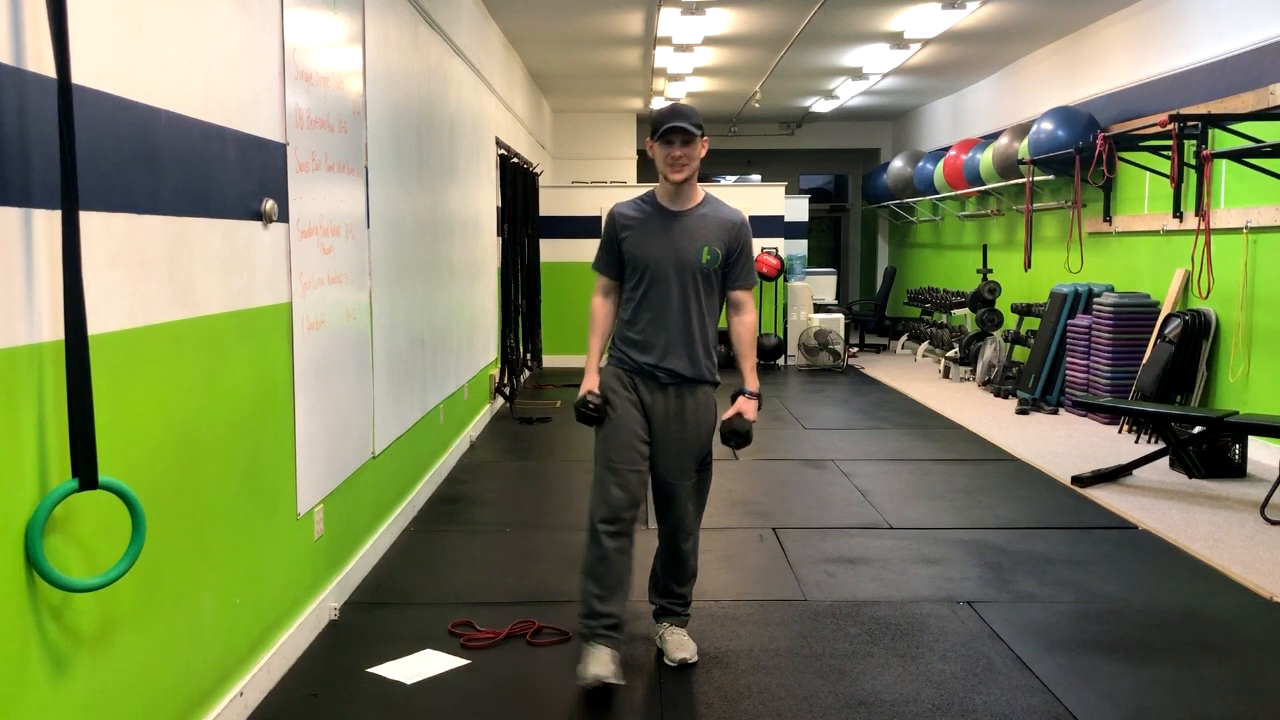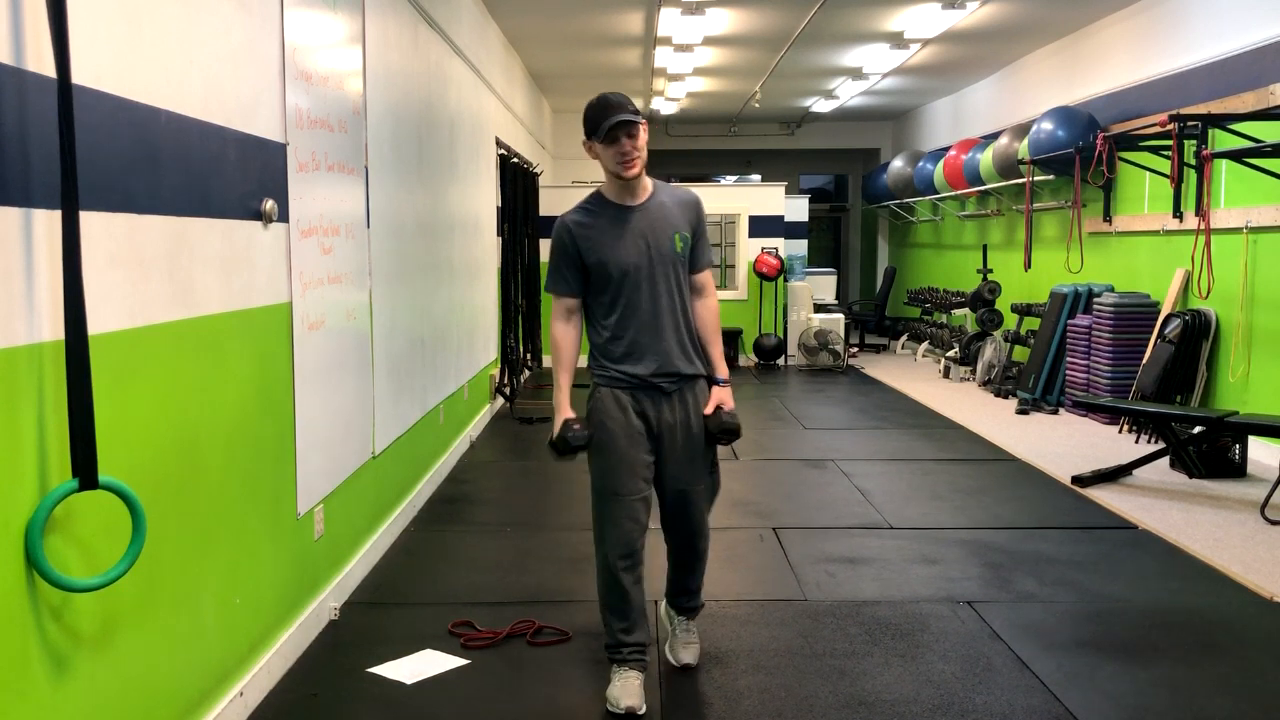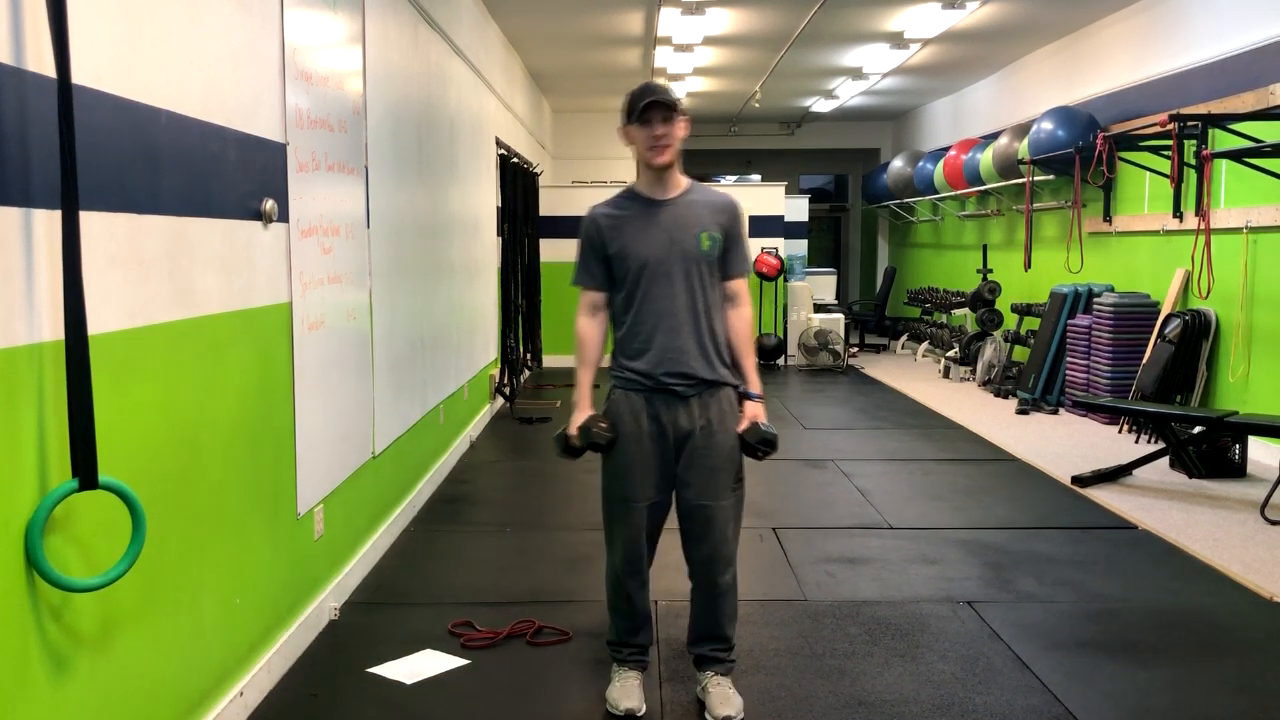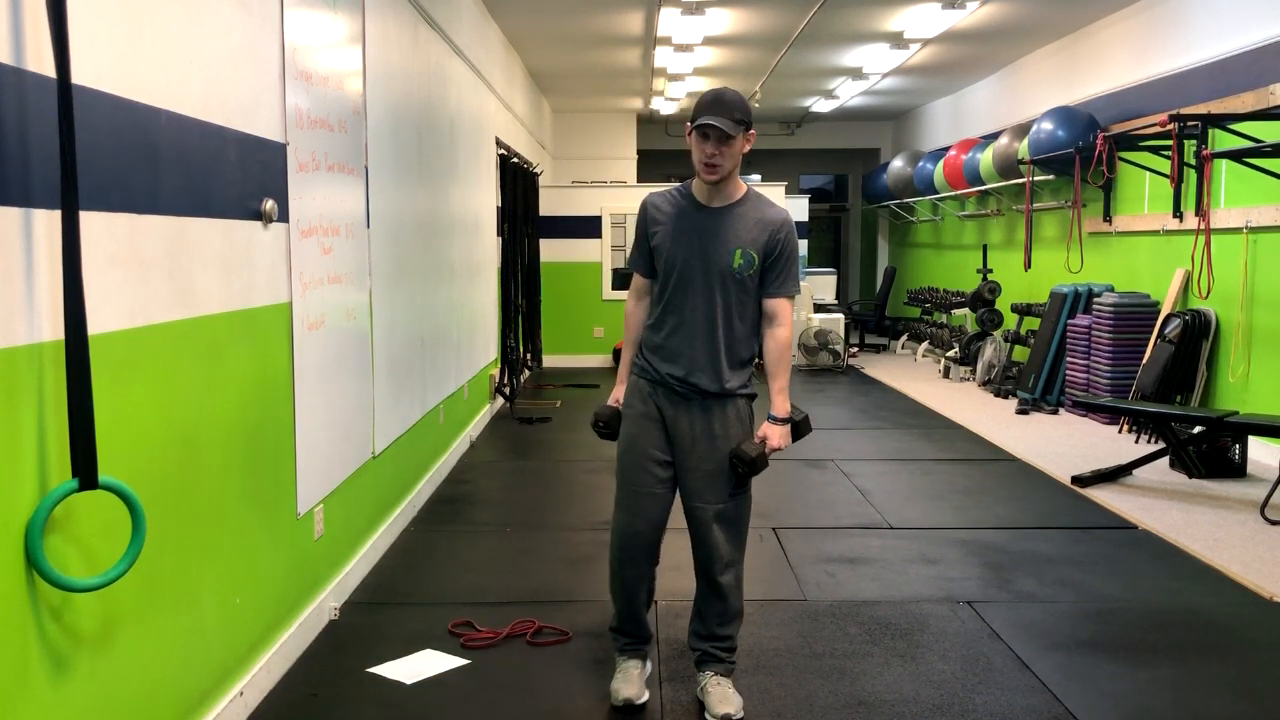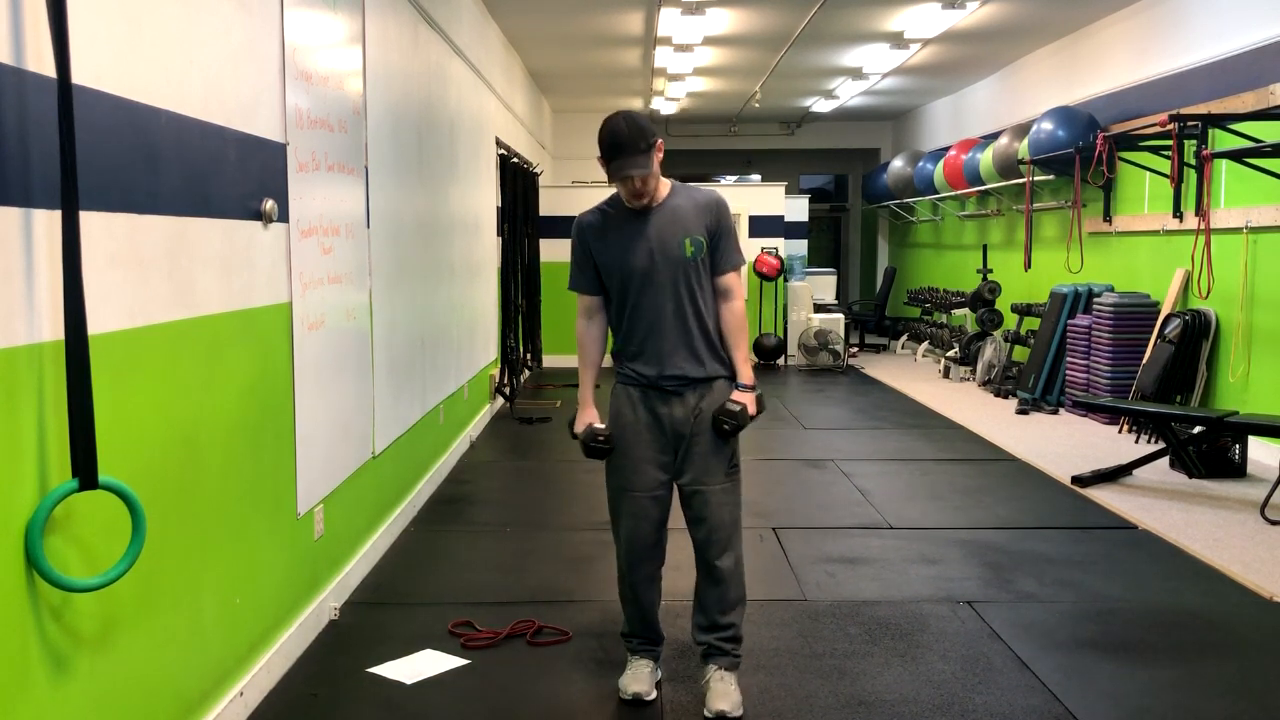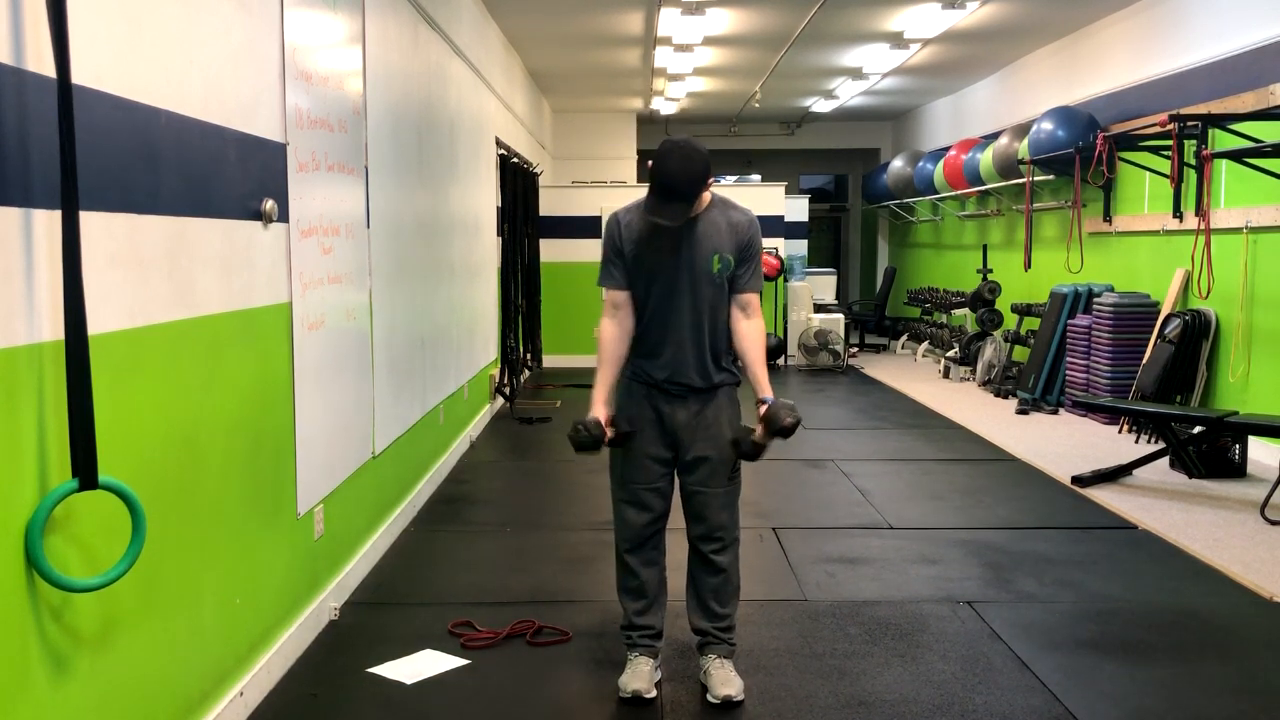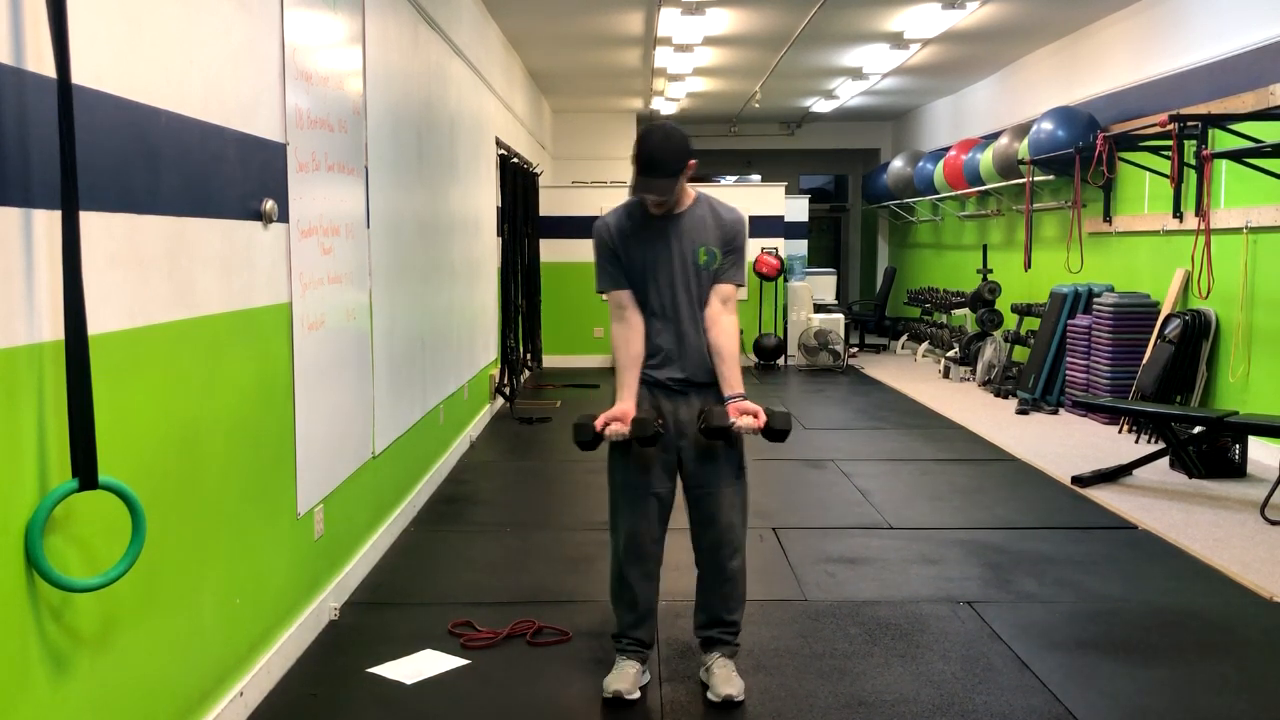
dt=0.7s
person 1, frame 1
left shoulder: (729, 225)
right shoulder: (624, 218)
left elbow: (741, 308)
right elbow: (606, 295)
left wrist: (750, 389)
right wrist: (592, 368)
left hip: (692, 389)
right hip: (626, 382)
left knee: (681, 518)
right knee: (612, 512)
left ankle: (671, 617)
right ankle: (601, 638)
person 1, frame 2
left shoulder: (685, 206)
right shoulder: (576, 228)
left elbow: (702, 295)
right elbow: (566, 317)
left wrist: (720, 378)
right wrist: (562, 403)
left hip: (687, 390)
right hip: (617, 397)
left knee: (690, 518)
right knee: (621, 533)
left ankle: (683, 612)
right ankle: (627, 658)
person 1, frame 3
left shoulder: (719, 209)
right shoulder: (604, 220)
left elbow: (736, 304)
right elbow: (593, 313)
left wrist: (752, 392)
right wrist: (582, 401)
left hip: (712, 399)
right hip: (635, 402)
left knee: (714, 544)
right knee: (629, 543)
left ankle: (713, 666)
right ankle: (629, 662)
person 1, frame 4
left shoulder: (772, 226)
right shoulder: (657, 211)
left elbow: (776, 321)
right elbow: (640, 298)
left wrist: (778, 412)
right wrist: (623, 379)
left hip: (722, 406)
right hip: (651, 396)
left knee: (719, 545)
right knee: (634, 533)
left ankle: (714, 665)
right ankle: (632, 652)
person 1, frame 5
left shoulder: (707, 208)
right shoulder: (592, 228)
left elbow: (730, 297)
right elbow: (591, 317)
left wrist: (744, 381)
right wrist: (586, 401)
left hip: (707, 393)
right hip: (635, 397)
left knee: (718, 534)
right knee: (637, 536)
left ankle: (720, 661)
right ankle: (643, 650)
person 1, frame 6
left shoulder: (739, 226)
right shoulder: (624, 225)
left elbow: (745, 314)
right elbow: (618, 316)
left wrist: (765, 394)
right wrist: (600, 399)
left hip: (712, 398)
right hip: (641, 397)
left knee: (715, 531)
right knee: (638, 529)
left ankle: (716, 649)
right ankle: (642, 647)
person 1, frame 7
left shoulder: (725, 223)
right shoulder: (613, 229)
left elbow: (721, 312)
right elbow: (626, 318)
left wrist: (734, 396)
right wrist: (626, 400)
left hip: (707, 396)
right hip: (646, 396)
left knee: (722, 535)
right knee: (634, 537)
left ankle: (718, 651)
right ankle: (632, 652)
